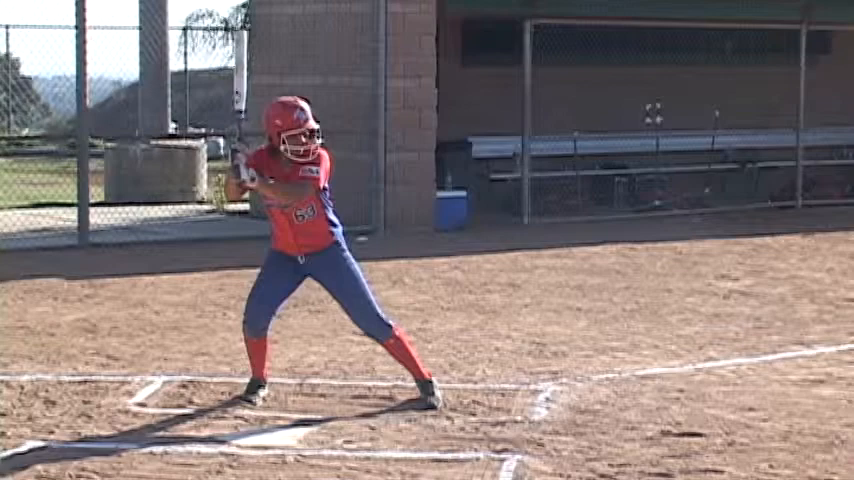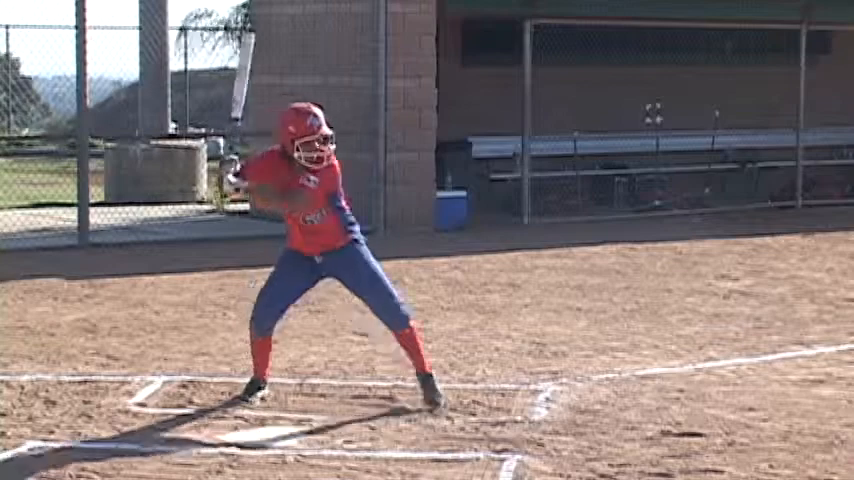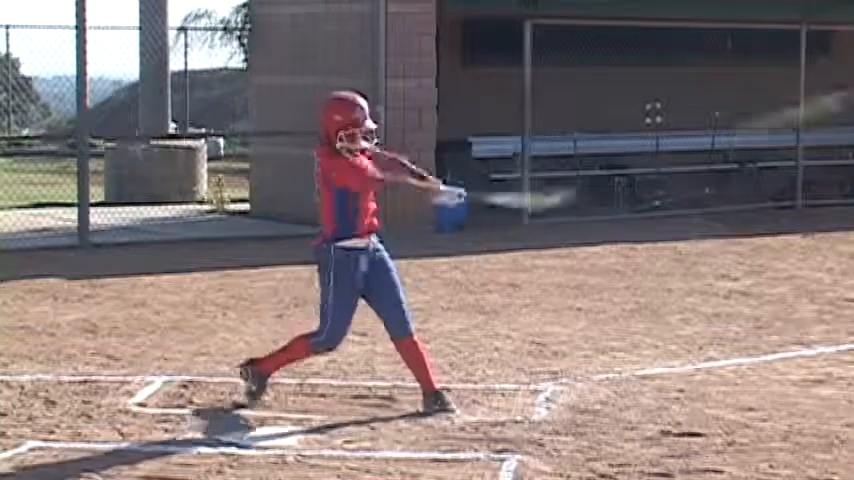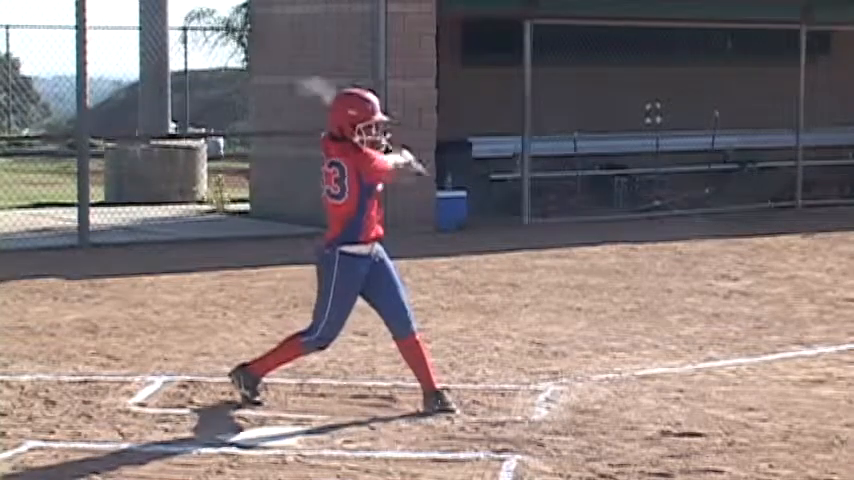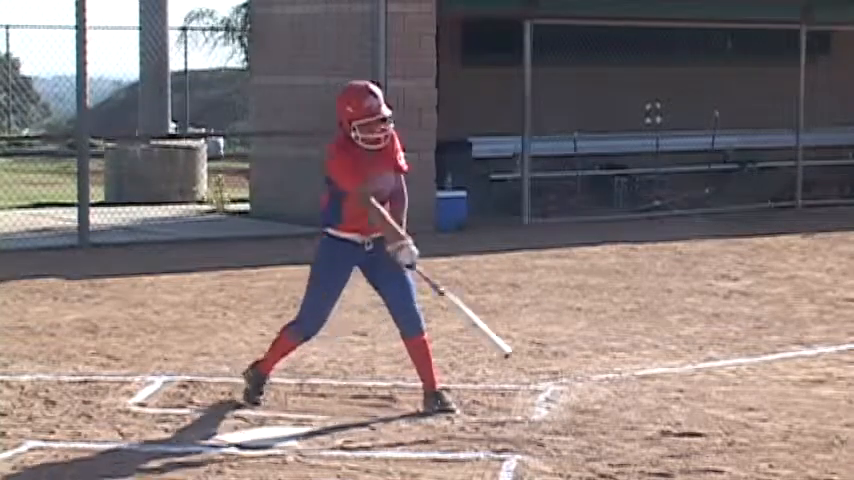
dt=0.4s
person 1, frame 1
left shoulder: (319, 158)
right shoulder: (262, 159)
left elbow: (297, 195)
right elbow: (233, 194)
left wrist: (259, 181)
right wrist: (236, 175)
left hip: (327, 250)
right hip: (284, 254)
left knee: (372, 319)
right knee: (254, 317)
left ankle: (424, 380)
right ankle: (258, 381)
person 1, frame 2
left shoulder: (329, 168)
right shoulder: (274, 160)
left elbow: (289, 203)
right elbow: (244, 177)
left wrist: (245, 187)
right wrist: (235, 176)
left hip: (346, 250)
right hip: (301, 254)
left knee: (392, 310)
right knee: (262, 315)
left ankle: (425, 378)
right ankle: (259, 380)
person 1, frame 3
left shoulder: (348, 150)
right shoulder: (336, 162)
left elbow: (384, 160)
right elbow: (383, 178)
left wrist: (426, 178)
right wrist: (427, 186)
left hip: (368, 248)
right hip: (341, 254)
left knee: (400, 321)
right knee: (330, 336)
left ankle: (431, 392)
right ankle: (259, 369)
person 1, frame 4
left shoulder: (334, 146)
right shoulder: (359, 158)
right elbow: (393, 165)
left wrist: (397, 157)
right wrist: (405, 157)
left hip: (369, 252)
right hip: (344, 257)
left knee: (403, 322)
right knee: (320, 335)
left ankle: (432, 392)
right ankle: (249, 373)
person 1, frame 5
left shoulder: (389, 139)
right shoulder: (341, 152)
left elbow: (398, 191)
right elbow: (367, 204)
left wrist: (399, 237)
right wrist: (401, 240)
left hip: (379, 242)
right hip: (338, 242)
left knee: (410, 314)
right knee: (310, 319)
left ankle: (432, 391)
right ankle: (259, 373)
